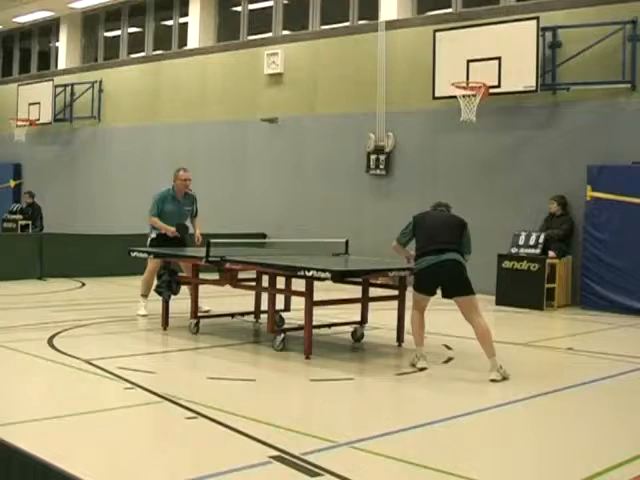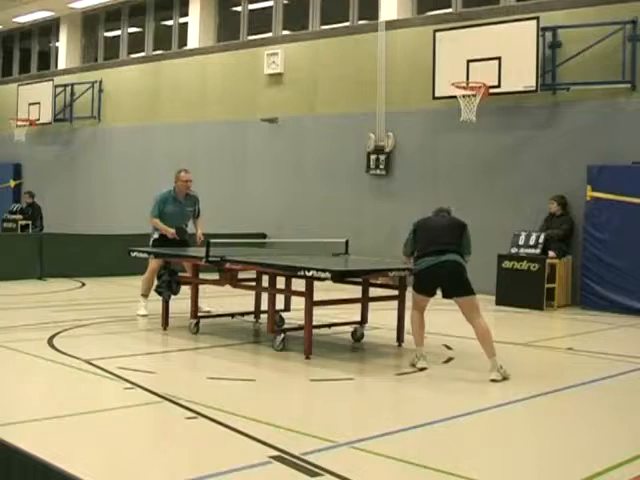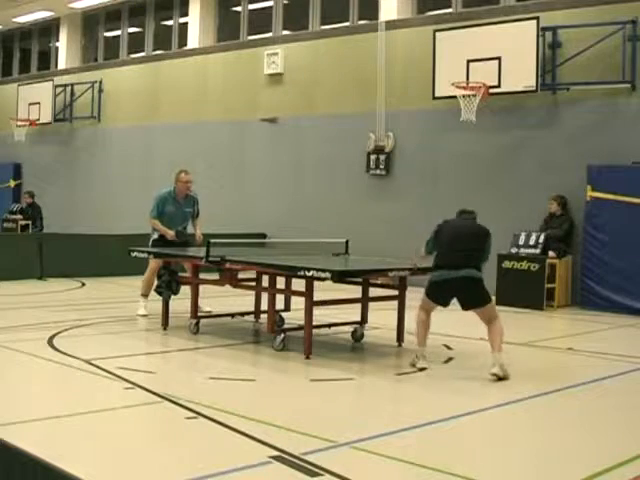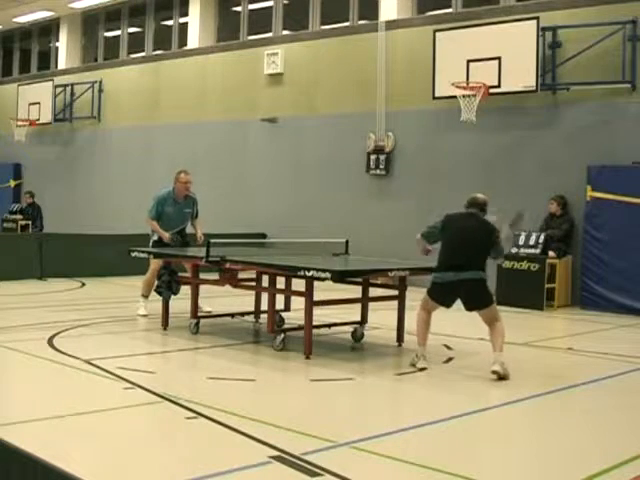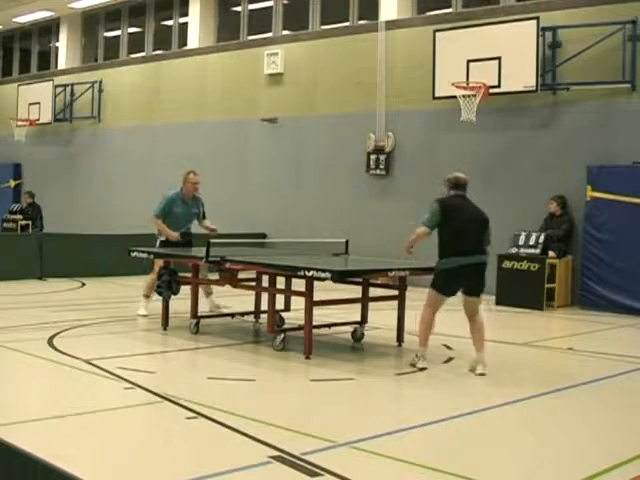
dt=0.5s
person 1, frame 1
left shoulder: (418, 218)
right shoulder: (460, 221)
left elbow: (396, 245)
right elbow: (466, 255)
left wrist: (409, 255)
left hip: (424, 266)
right hip: (453, 265)
left knee: (418, 309)
right knee: (475, 318)
left ankle: (419, 357)
right ankle: (494, 367)
person 1, frame 2
left shoulder: (419, 224)
right shoulder: (460, 224)
left elbow: (406, 256)
right elbow: (466, 256)
left hip: (424, 267)
right hip: (453, 266)
left knee: (417, 309)
right knee: (475, 317)
left ankle: (419, 357)
right ankle: (495, 367)
person 1, frame 3
left shoulder: (443, 226)
right shoulder: (483, 231)
left elbow: (426, 252)
left hip: (441, 277)
right hip: (471, 278)
left knee: (424, 310)
right knee: (493, 320)
left ankle: (420, 357)
right ankle: (497, 364)
person 1, frame 4
left shoulder: (449, 219)
right shoulder: (489, 228)
left elbow: (421, 238)
right elbow: (498, 256)
left wrist: (425, 248)
right wrist: (497, 237)
left hip: (444, 278)
right hip: (474, 280)
left knee: (425, 309)
right knee: (495, 321)
left ankle: (420, 357)
right ankle: (498, 362)
person 1, frame 5
left shoulder: (442, 203)
right shoulder: (479, 213)
left elbow: (424, 230)
right elbow: (485, 246)
left wrist: (410, 243)
left hip: (450, 265)
right hip: (477, 264)
left knee: (430, 308)
right knee: (473, 313)
left ankle: (421, 356)
right ankle: (480, 361)
person 2, frame 1
left shoulder: (191, 197)
right shoulder: (162, 195)
left elbow: (194, 217)
right elbow: (152, 218)
left wrist: (197, 230)
right wrist: (166, 228)
left hip: (178, 236)
right hip: (158, 235)
left knee: (190, 267)
right knee: (152, 267)
right ankle: (142, 303)
person 2, frame 2
left shoulder: (193, 198)
right shoulder: (163, 196)
left elbow: (196, 217)
right elbow: (153, 219)
left wrist: (198, 230)
right wrist: (167, 230)
left hip: (181, 236)
right hip: (161, 236)
left knee: (193, 267)
right knee: (153, 267)
right ankle: (143, 303)
person 2, frame 3
left shoulder: (193, 198)
right shoulder: (163, 197)
left elbow: (195, 217)
right elbow: (153, 219)
left wrist: (197, 230)
right wrist: (166, 231)
left hip: (180, 237)
right hip: (161, 236)
right knee: (153, 267)
right ankle: (143, 303)
person 2, frame 4
left shoulder: (192, 199)
right shoulder: (162, 197)
left elbow: (194, 218)
right elbow: (151, 220)
left wrist: (198, 230)
right wrist: (163, 234)
left hip: (180, 237)
right hip: (161, 237)
right knee: (155, 268)
right ankle: (143, 303)
person 2, frame 5
left shoulder: (198, 200)
right shoulder: (171, 198)
left elbow: (202, 220)
right elbow: (156, 218)
left wrist: (210, 227)
right wrist: (170, 234)
left hip: (184, 239)
right hip: (166, 240)
left knee: (202, 267)
right knee: (158, 270)
left ankle: (211, 302)
right ankle: (144, 304)
